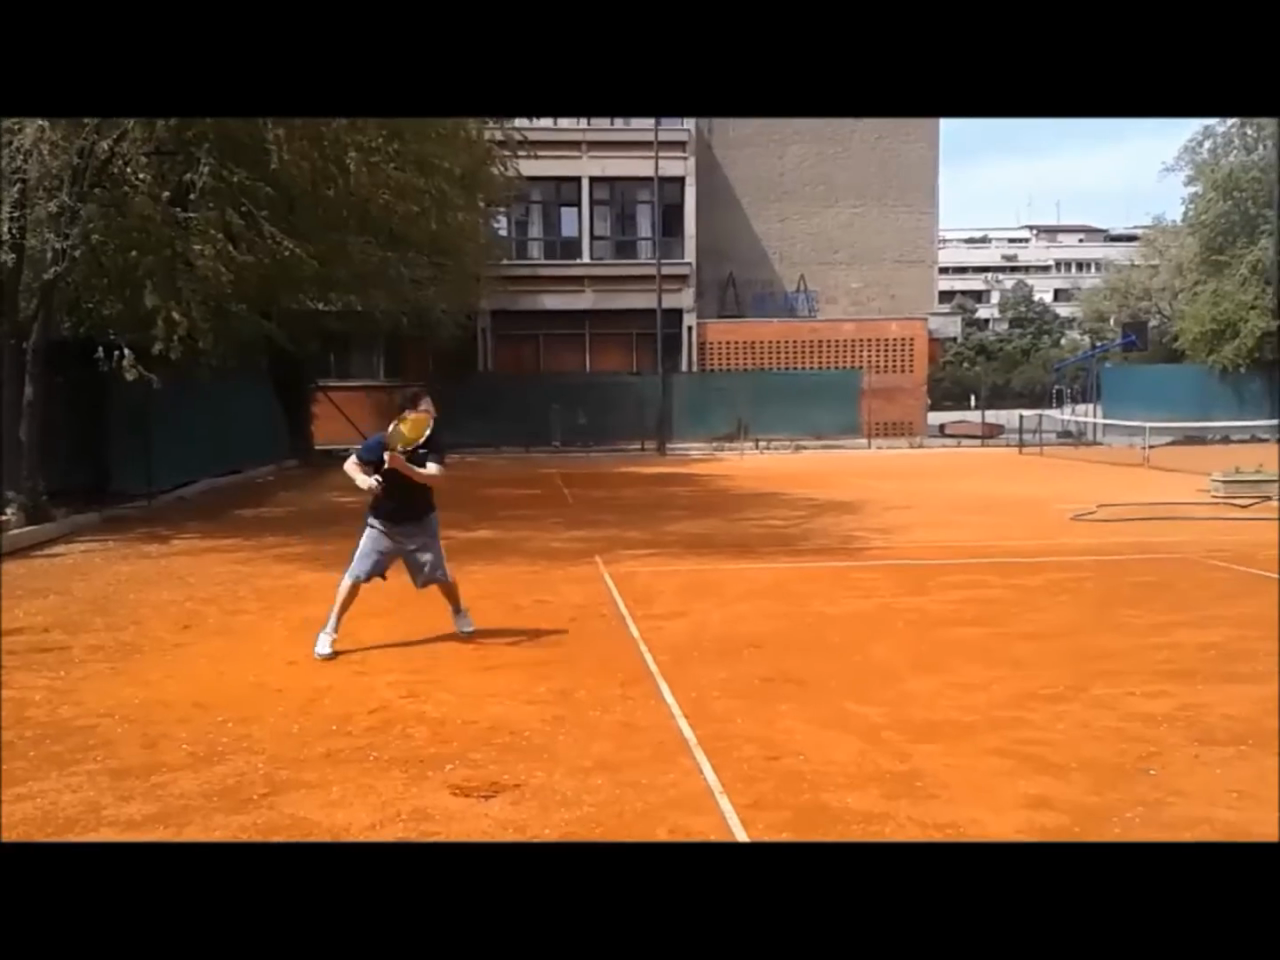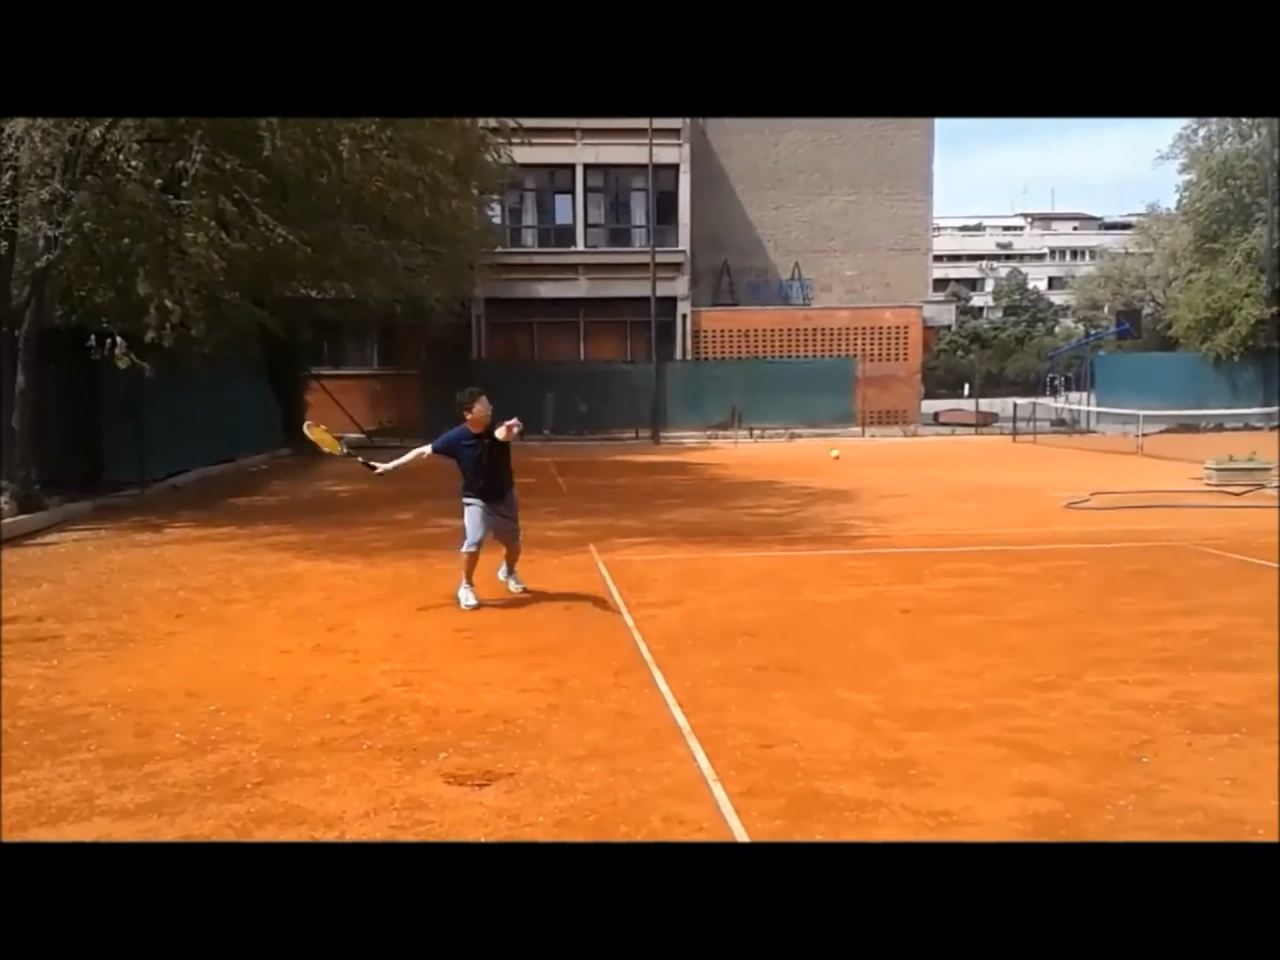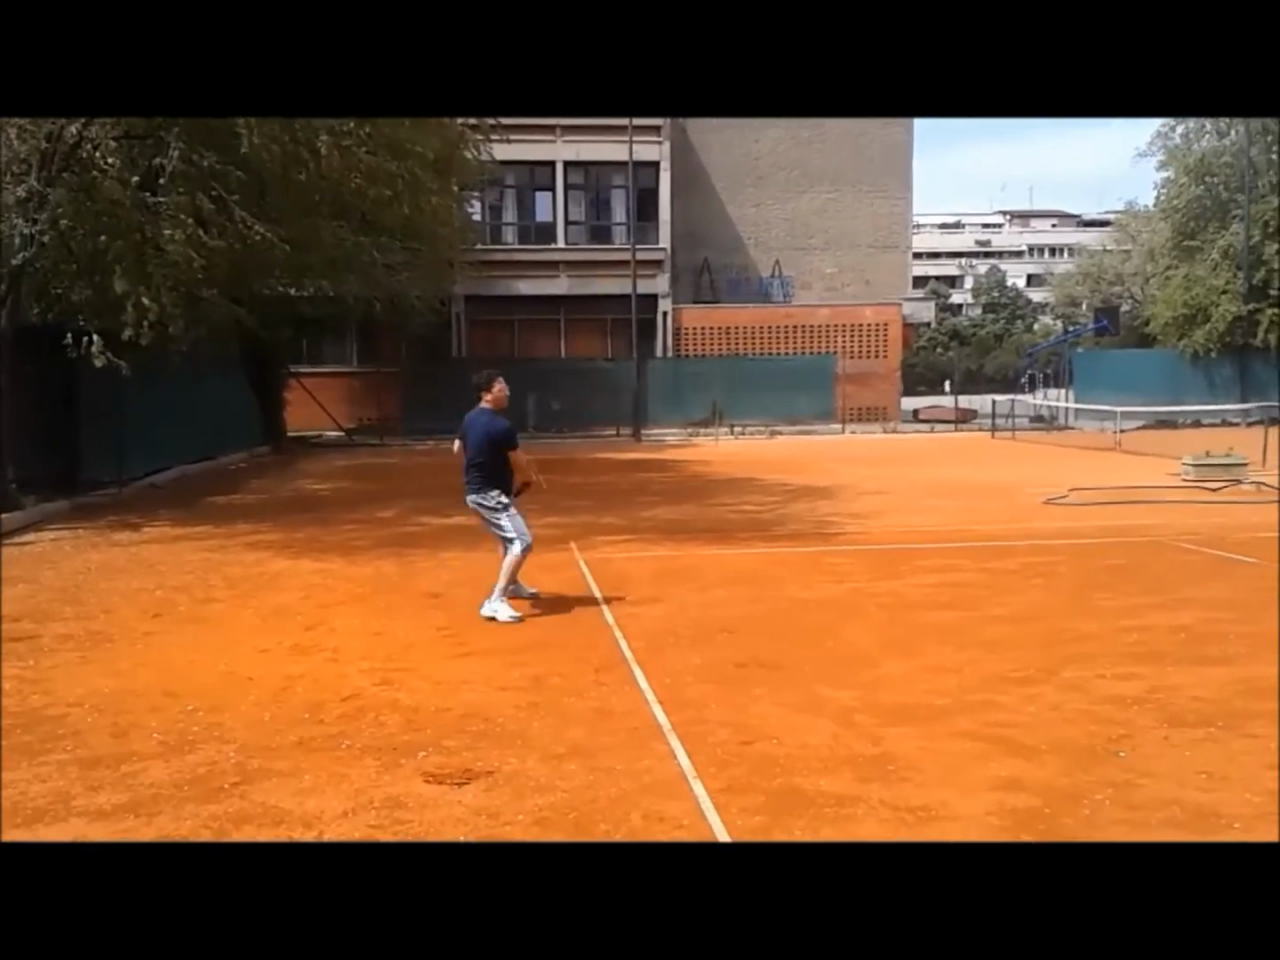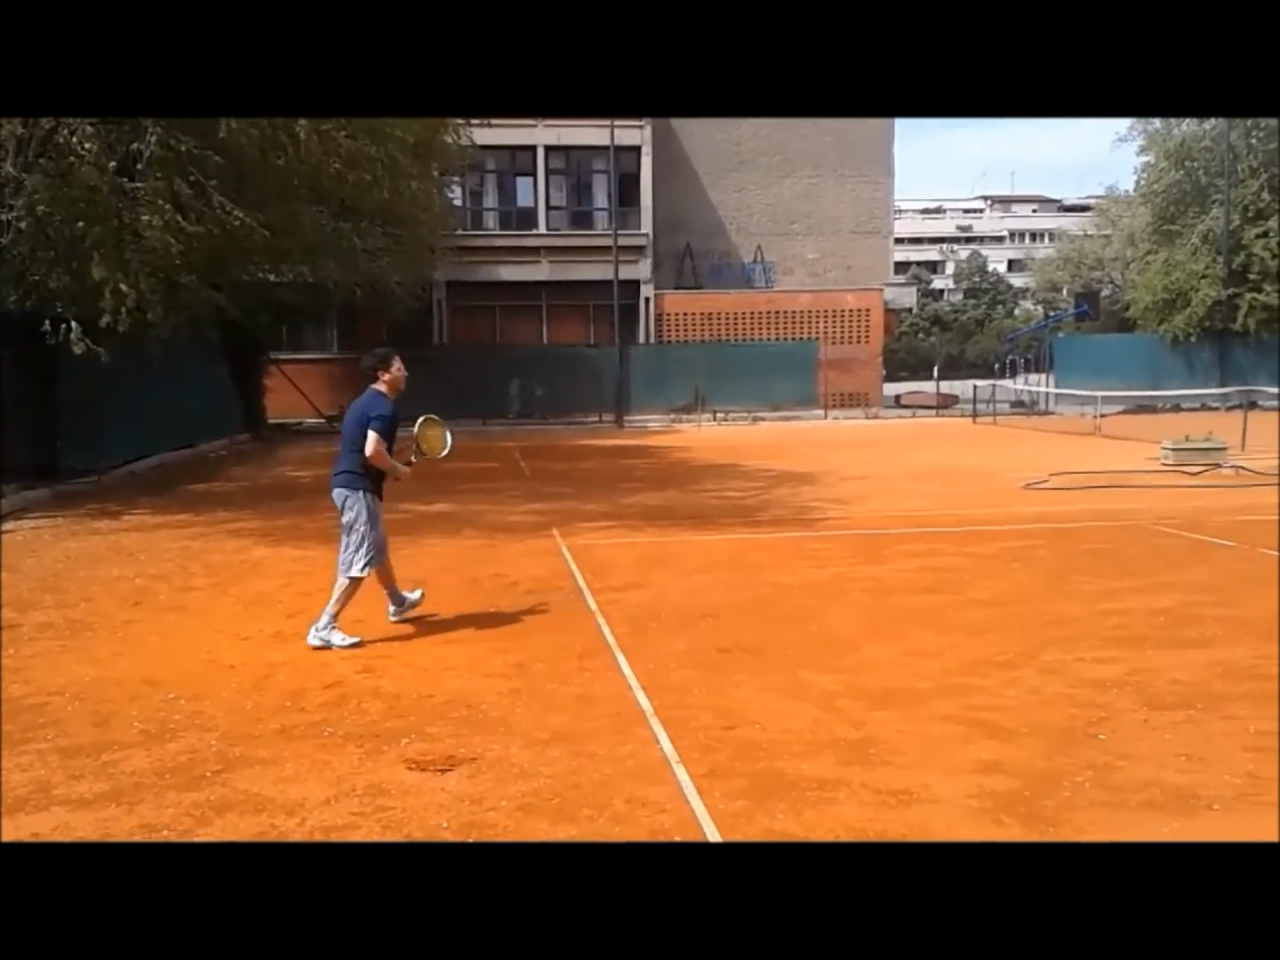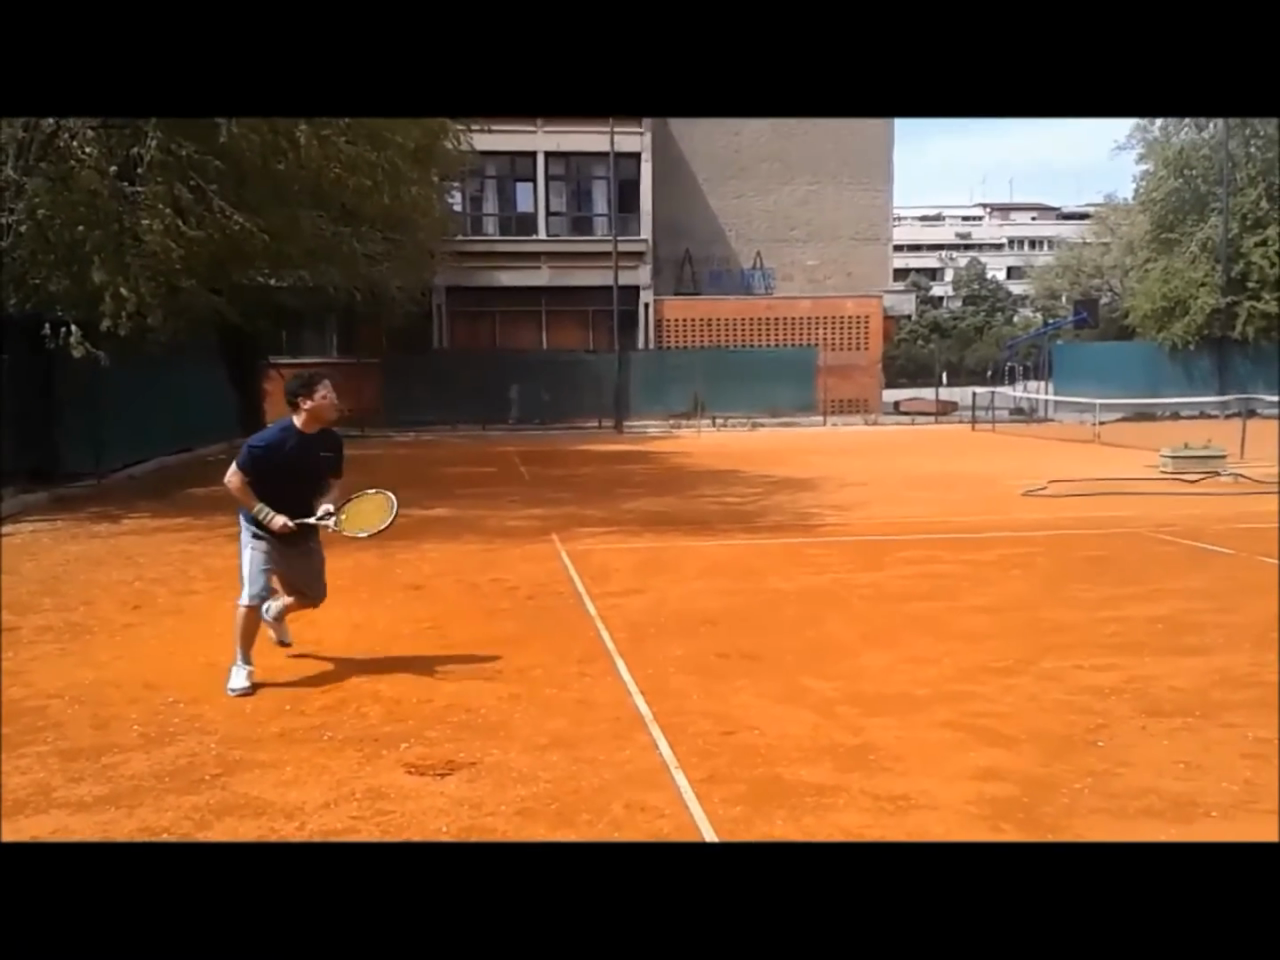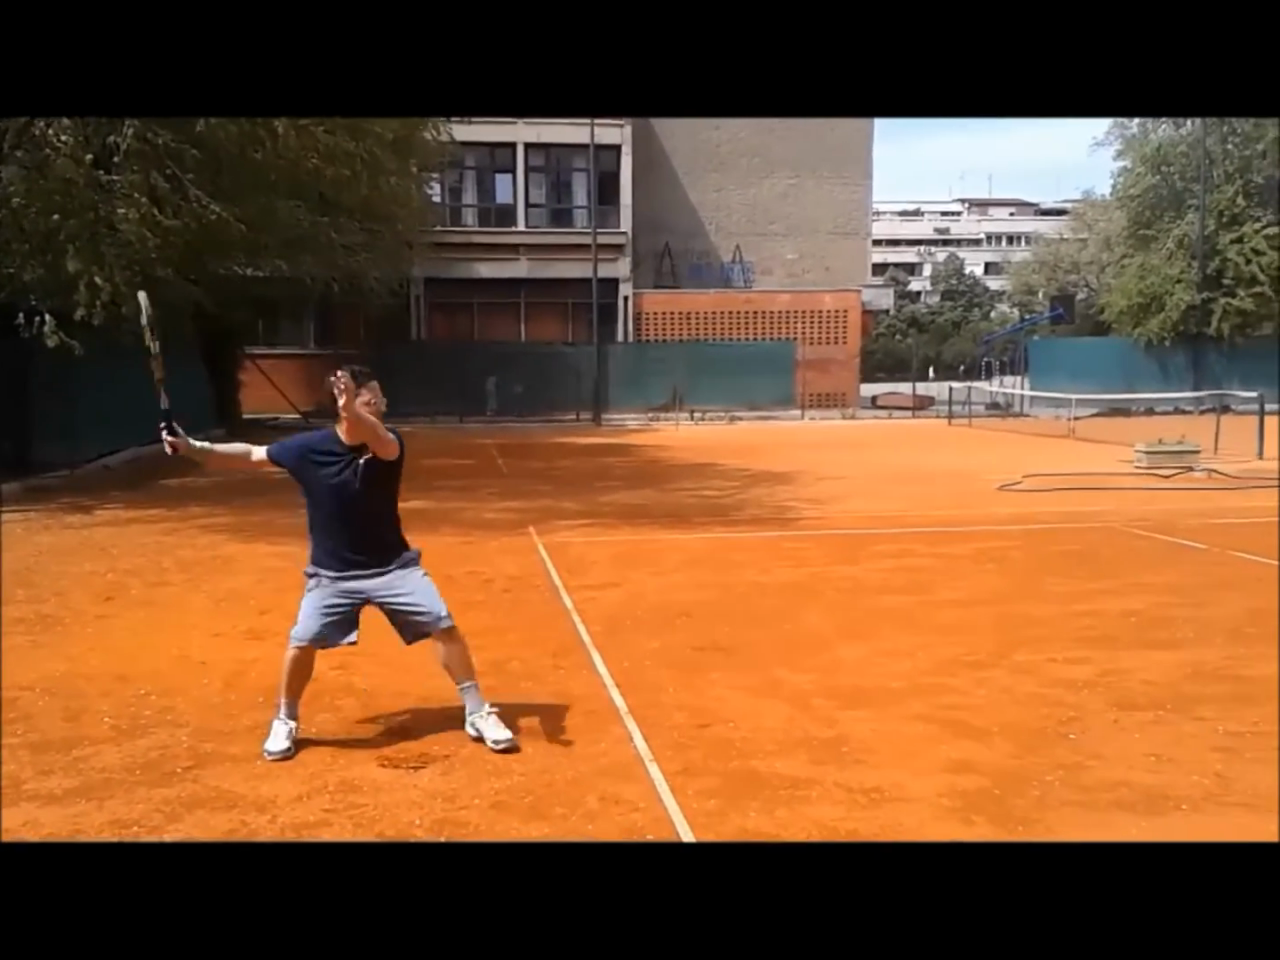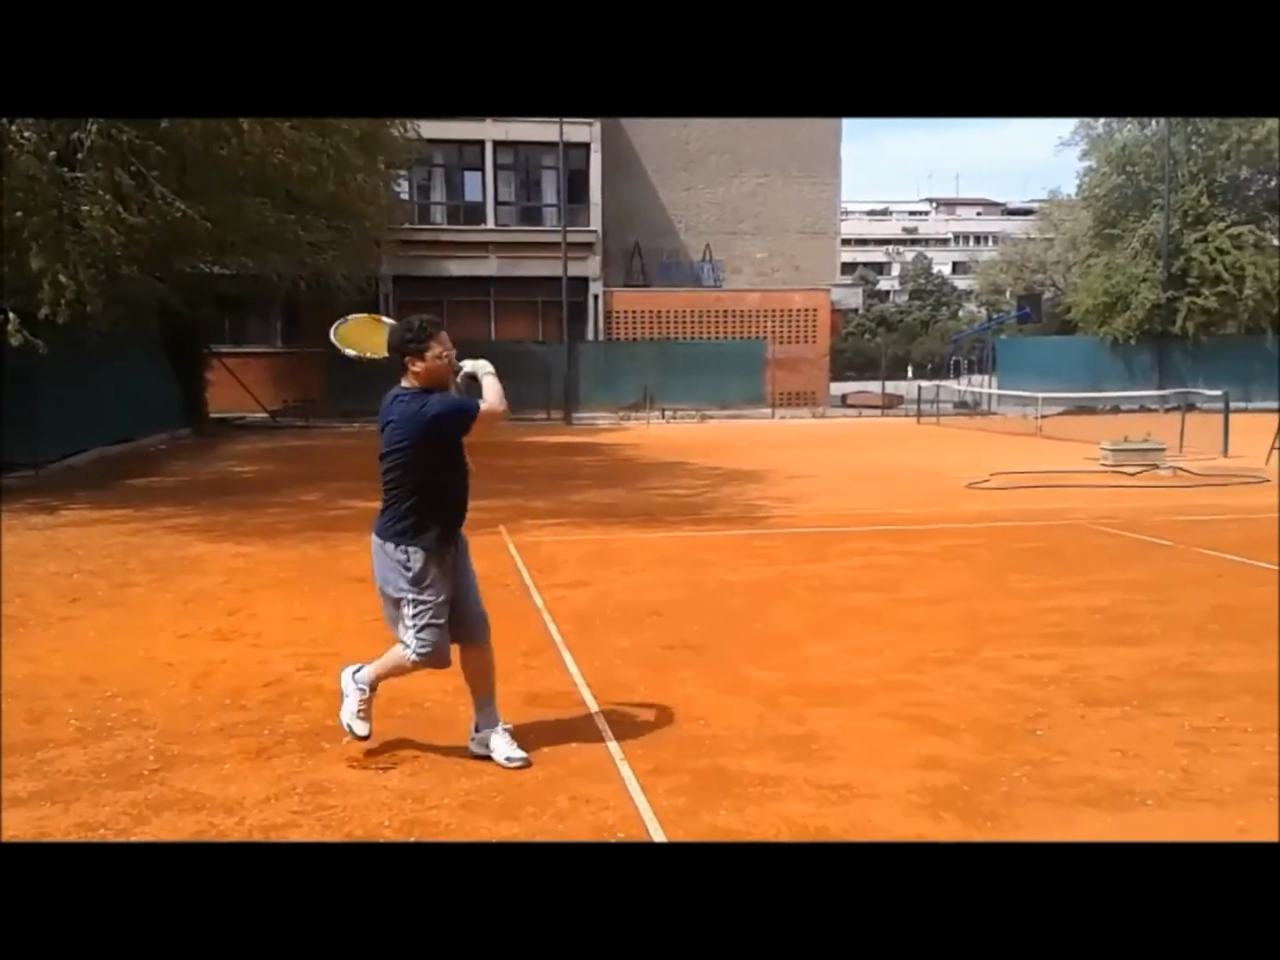
dt=0.7s
person 1, frame 1
left shoulder: (432, 442)
right shoulder: (381, 442)
left elbow: (434, 477)
right elbow: (350, 464)
left wrist: (404, 466)
right wrist: (363, 480)
left hip: (421, 522)
right hip: (382, 522)
left knee: (439, 575)
right knee: (356, 576)
left ankle: (459, 613)
right ankle: (330, 631)
person 1, frame 2
left shoulder: (496, 431)
right shoulder: (455, 439)
left elbow: (504, 435)
right elbow: (423, 451)
left wrist: (510, 430)
right wrist: (391, 465)
left hip: (504, 497)
right hip: (476, 500)
left knee: (514, 544)
right knee: (473, 543)
left ankle: (508, 572)
right ankle: (466, 587)
person 1, frame 3
left shoulder: (470, 419)
right shoulder: (502, 426)
left elbow: (458, 449)
right elbow: (521, 467)
right wrist: (525, 478)
left hip: (477, 491)
right hip: (491, 494)
left knee: (513, 539)
right knee: (521, 543)
left ankle: (512, 585)
right ankle: (495, 602)
person 1, frame 4
left shoulder: (365, 402)
right shoulder: (383, 408)
right elbow: (372, 452)
left wrist: (392, 466)
right wrist: (398, 469)
left hip: (351, 486)
right hip: (358, 489)
left knee: (377, 550)
right knee: (359, 563)
left ankle: (397, 602)
right ankle: (324, 628)
person 1, frame 5
left shoulder: (332, 442)
right shoulder: (268, 441)
left elbow: (333, 483)
right elbow: (232, 480)
left wrist: (328, 503)
right wrist: (267, 515)
left hip: (303, 529)
right hip: (262, 529)
left knee: (312, 594)
right knee: (253, 597)
left ankle: (274, 612)
right ankle: (242, 666)
person 1, frame 6
left shoulder: (388, 446)
right shoulder: (307, 448)
left elbow: (382, 442)
right elbow: (253, 454)
left wrist: (355, 414)
right wrist: (194, 448)
left hip: (391, 565)
right hip: (332, 572)
left knee: (443, 625)
right knee: (302, 644)
left ankle: (478, 713)
right ankle: (285, 720)
person 1, frame 7
left shoulder: (406, 400)
right shoulder: (436, 409)
right elbow: (494, 411)
left wrist: (457, 377)
right wrist: (486, 371)
left hip: (442, 543)
right hip: (411, 548)
left knee: (476, 635)
right knee: (423, 649)
left ankle: (487, 729)
right ankle: (359, 680)
